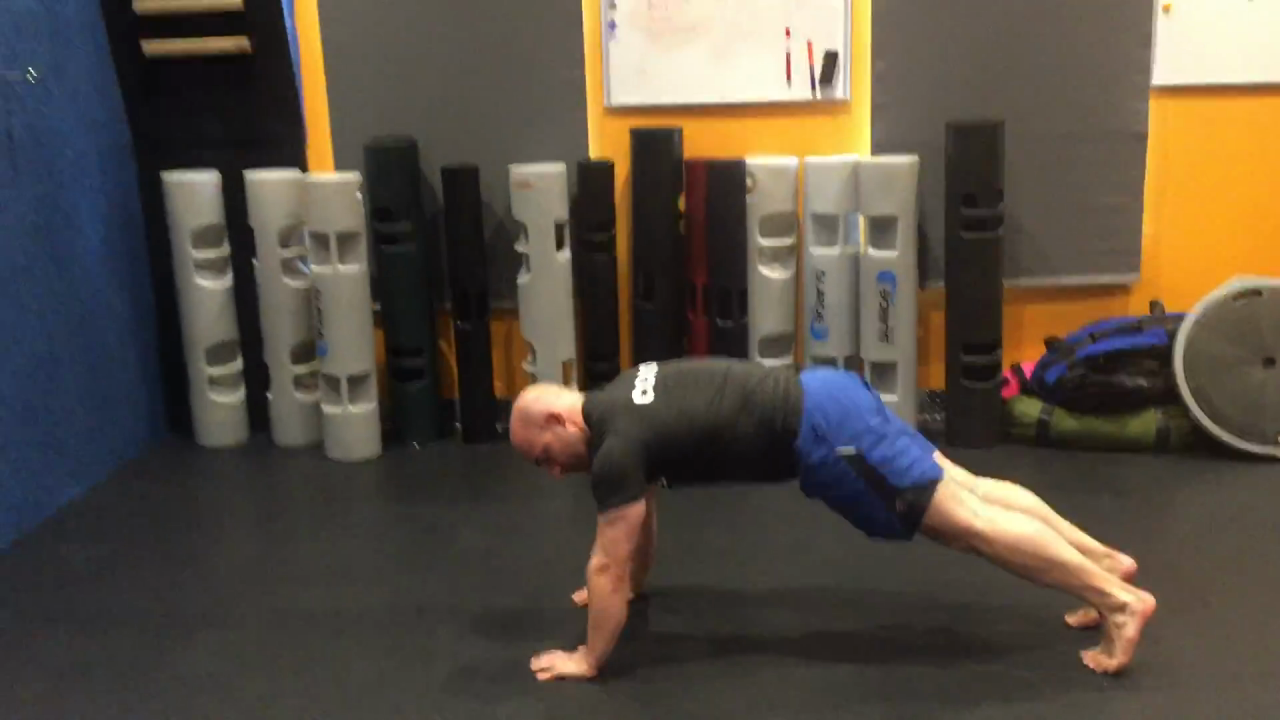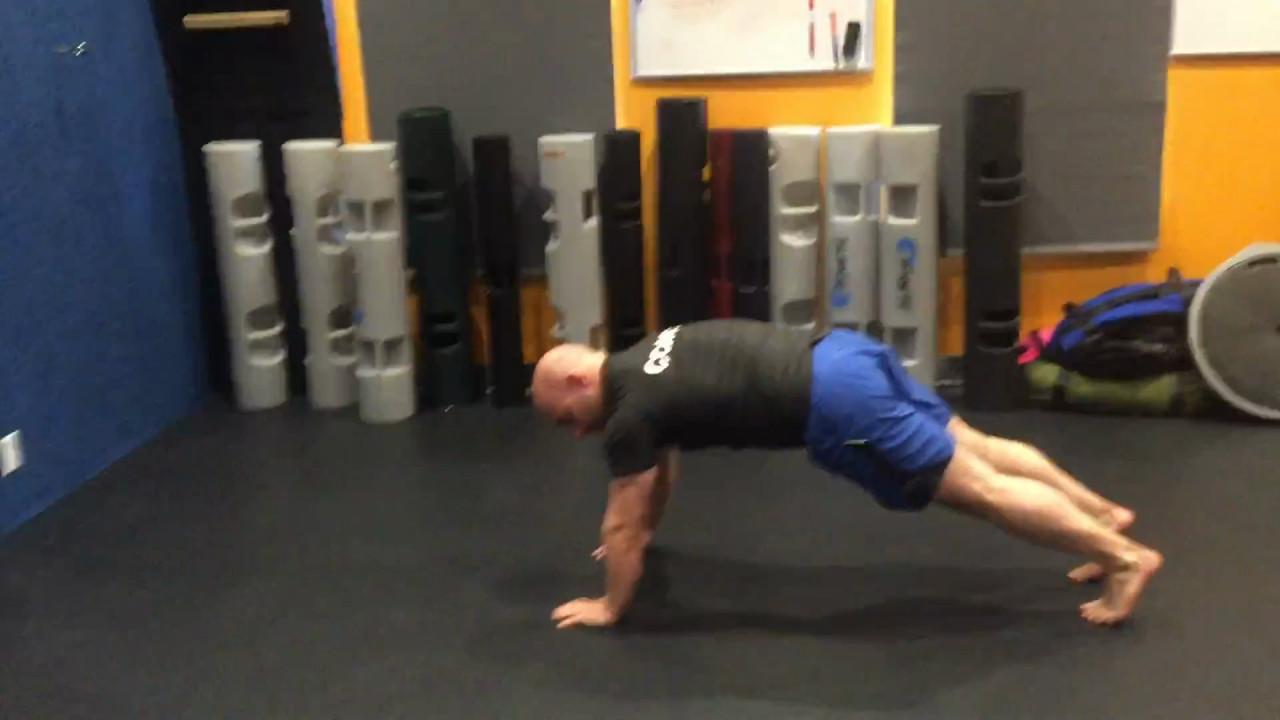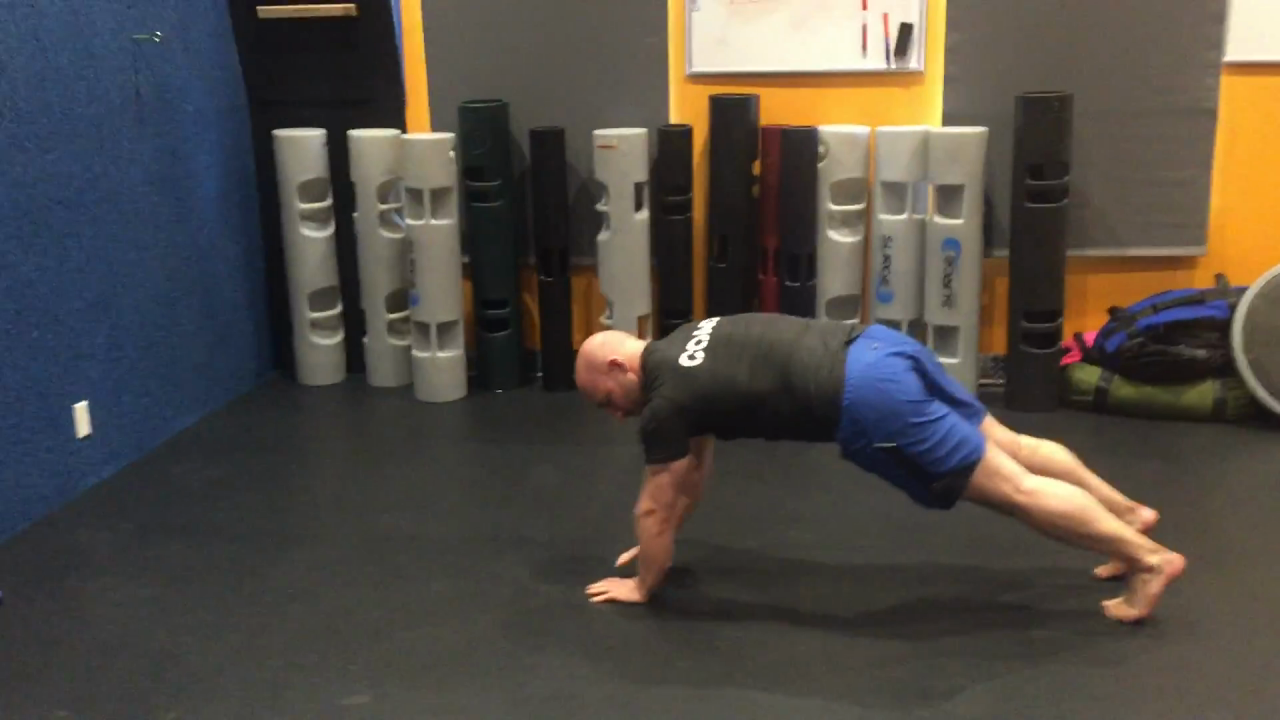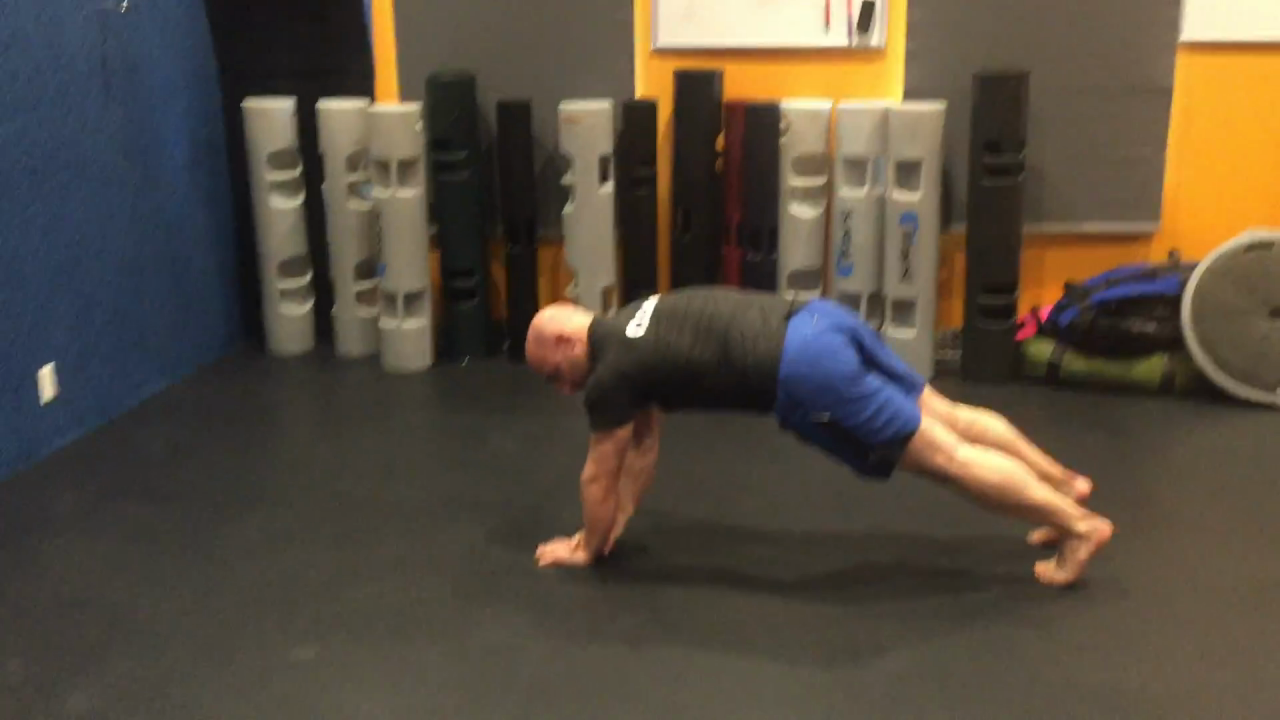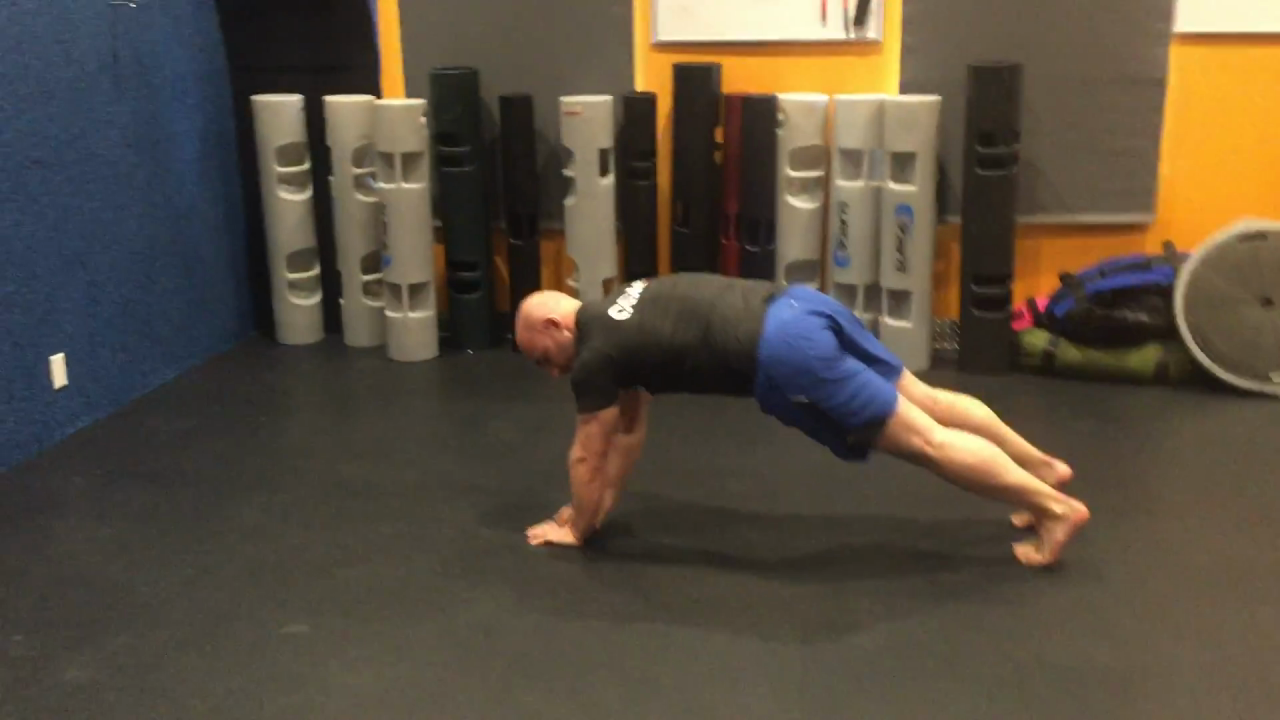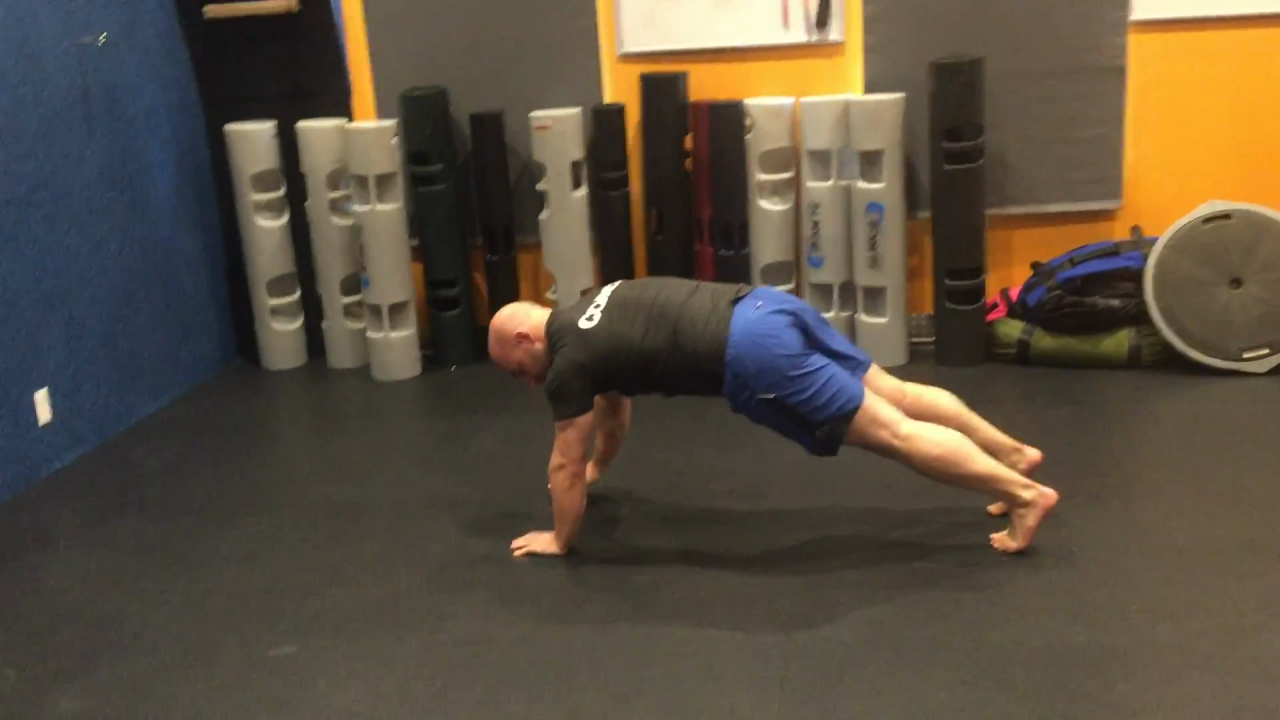
dt=0.3s
person 1, frame 1
left shoulder: (616, 445)
right shoulder: (619, 404)
left elbow: (608, 563)
right elbow: (642, 513)
left wrist: (588, 659)
right wrist: (632, 584)
left hip: (821, 433)
right hip: (823, 394)
left knee: (963, 520)
right knee: (962, 486)
left ankle: (1119, 600)
right ankle: (1106, 561)
person 1, frame 2
left shoulder: (631, 410)
right shoulder: (644, 363)
left elbow: (623, 521)
right elbow: (661, 467)
left wrist: (610, 608)
right wrist: (641, 534)
left hip: (836, 404)
right hip: (842, 354)
left knee: (977, 487)
right knee: (974, 449)
left ankle: (1126, 560)
right ankle: (1106, 516)
person 1, frame 3
left shoulder: (667, 399)
right shoulder: (682, 351)
left elbow: (655, 505)
right elbow: (696, 459)
left wrist: (642, 586)
right wrist: (663, 537)
left hip: (867, 400)
right hip: (878, 348)
left knee: (1010, 487)
right knee: (1007, 447)
left ankle: (1149, 560)
right ankle: (1131, 515)
person 1, frame 4
left shoulder: (610, 371)
right shoulder: (634, 332)
left elbow: (599, 473)
right elbow: (643, 443)
left wrist: (587, 548)
right wrist: (616, 524)
left hip: (806, 373)
right hip: (821, 323)
left knee: (945, 456)
right knee: (947, 419)
left ankle: (1079, 526)
right ankle: (1065, 484)
person 1, frame 5
left shoulder: (595, 353)
right shoulder: (621, 318)
left elbow: (587, 454)
right elbow: (630, 423)
left wrist: (578, 530)
right wrist: (602, 501)
left hip: (785, 355)
right hip: (799, 308)
left knee: (923, 438)
right knee: (926, 401)
left ankle: (1055, 508)
right ankle: (1045, 469)
person 1, frame 6
left shoulder: (568, 361)
right shoulder: (591, 322)
left elbow: (564, 463)
right elbow: (614, 400)
left wrist: (559, 539)
right wrist: (600, 467)
left hip: (754, 353)
right hip: (766, 308)
left knee: (891, 431)
right knee: (894, 395)
left ankle: (1025, 494)
right ankle: (1015, 455)
